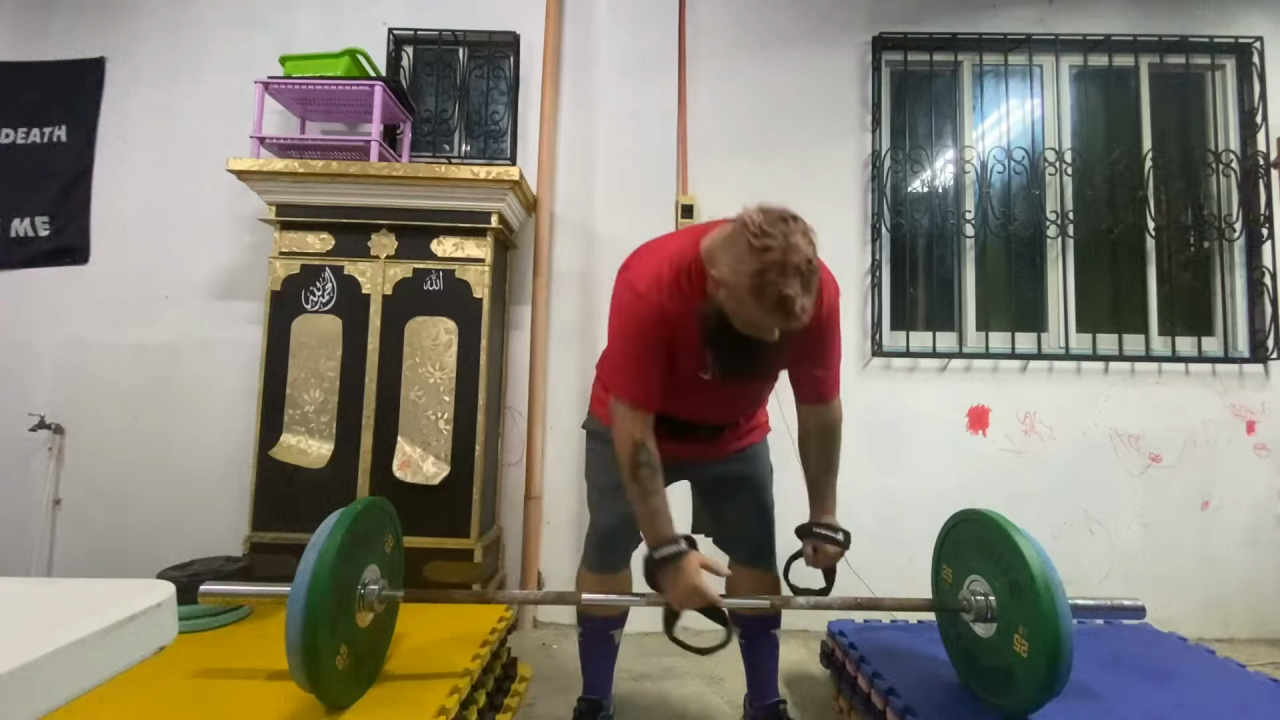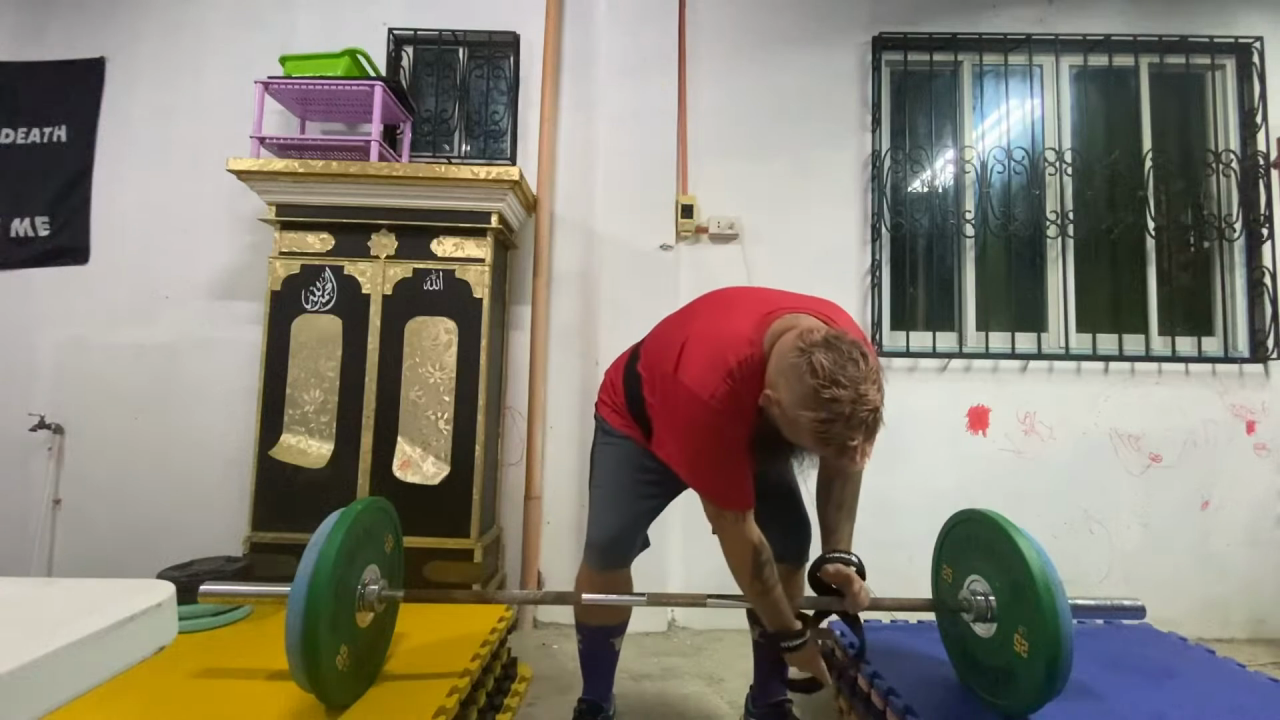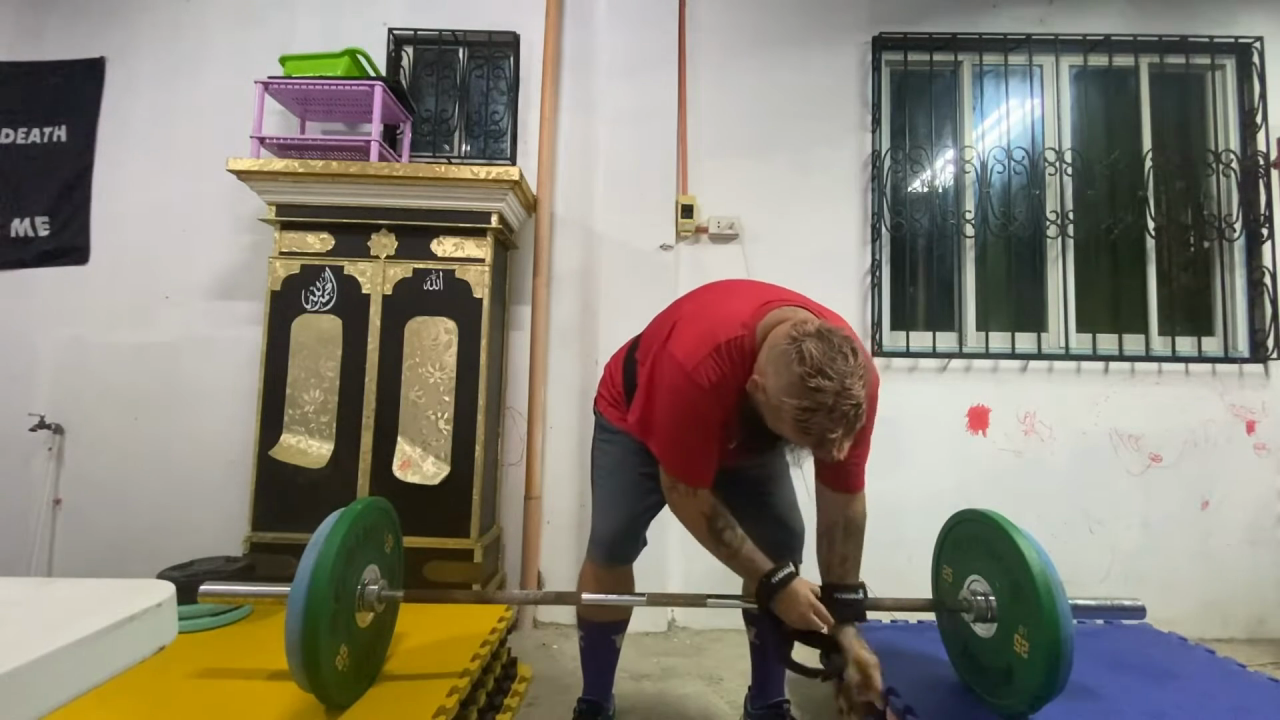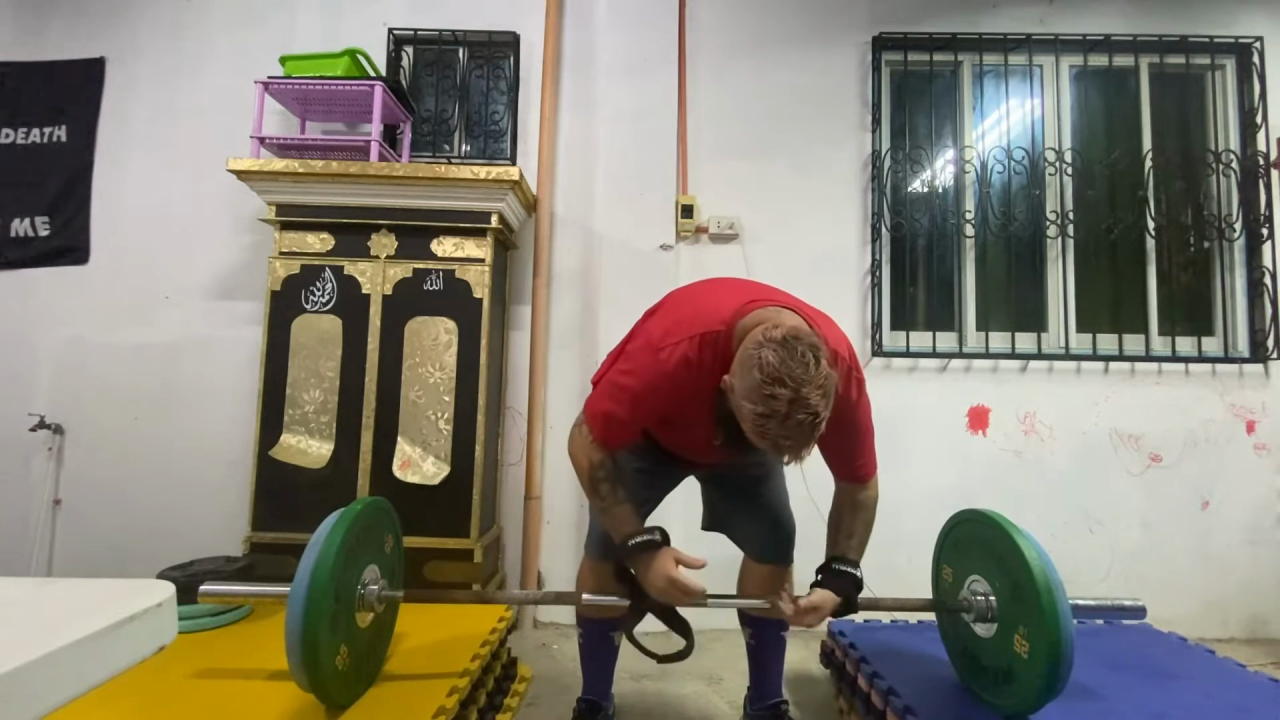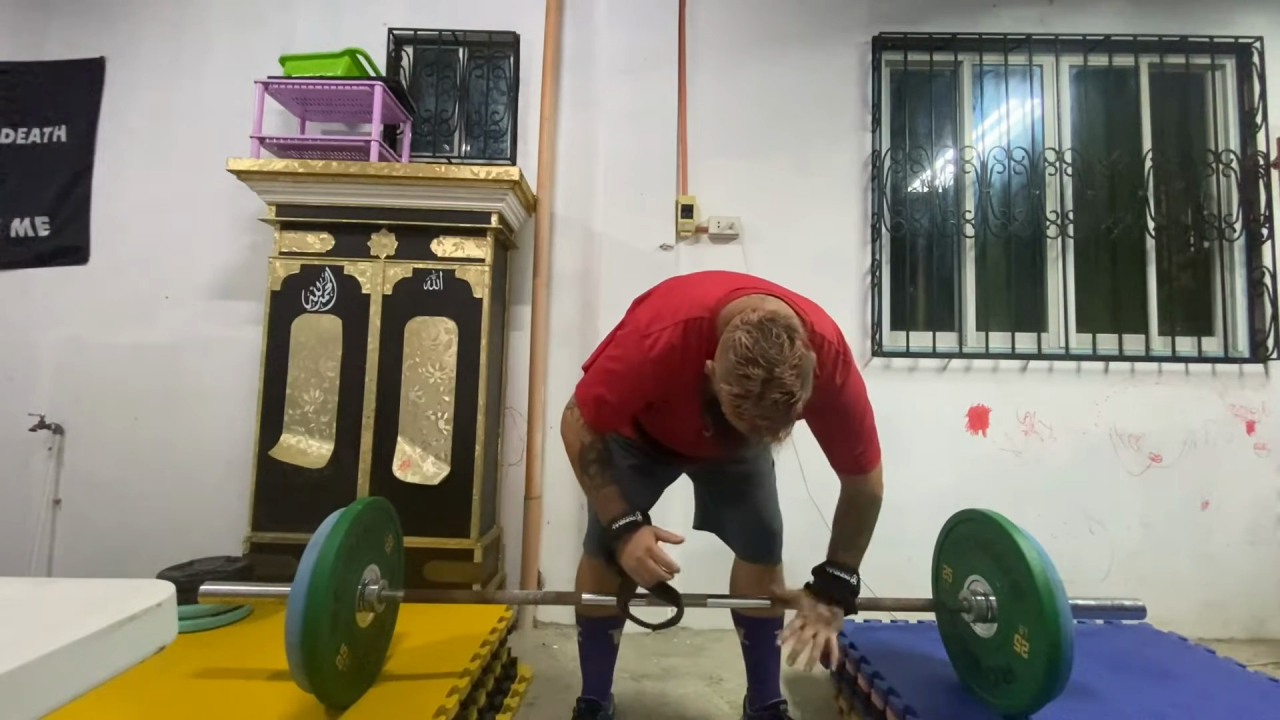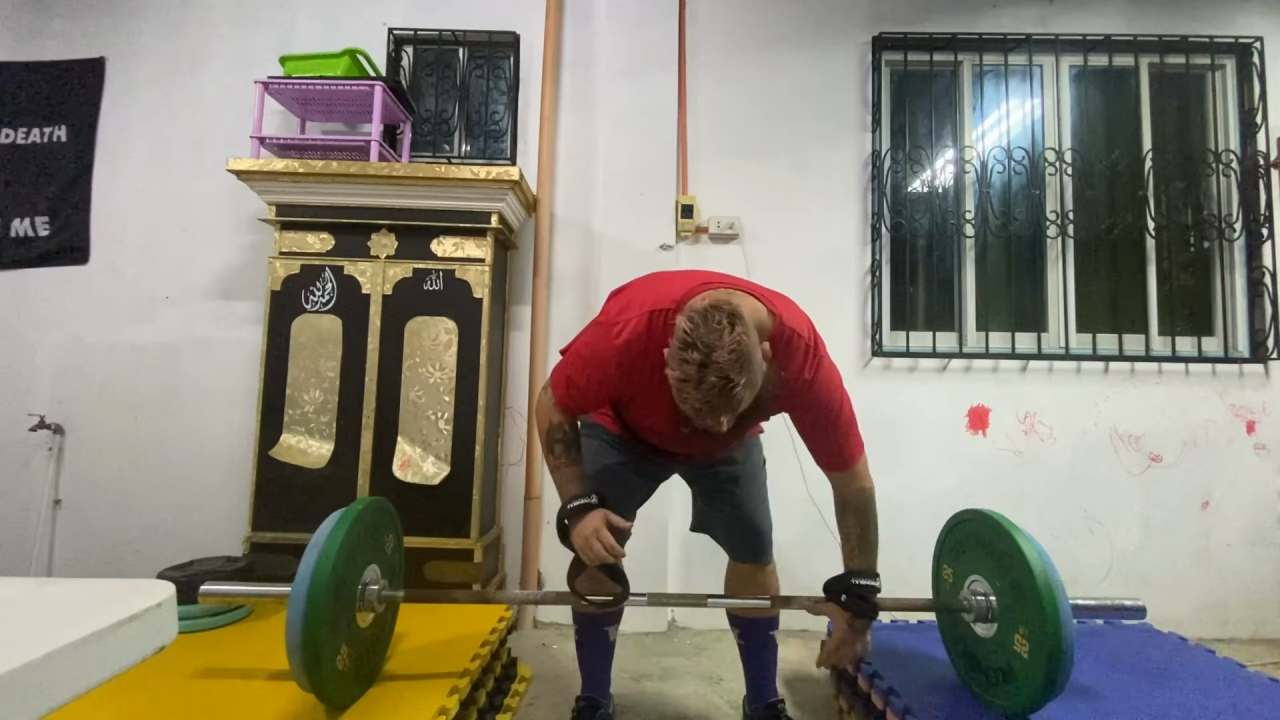
dt=0.7s
person 1, frame 1
left shoulder: (816, 290)
right shoulder: (651, 285)
left elbow: (820, 409)
right elbow: (633, 429)
left wrist: (823, 515)
right wrist: (668, 551)
left hip: (735, 433)
right hip: (638, 425)
left knee: (756, 555)
right knee: (607, 551)
person 1, frame 2
left shoulder: (851, 362)
right shoulder: (709, 386)
left elbow: (843, 456)
right elbow: (736, 529)
left wrist: (839, 553)
right wrist: (792, 636)
left hip: (749, 430)
right hip: (640, 419)
left knee: (790, 546)
right knee: (607, 549)
person 1, frame 3
left shoulder: (852, 377)
right shoulder: (696, 361)
left elbow: (843, 502)
right elbow: (685, 495)
left wrist: (844, 621)
right wrist: (773, 582)
left hip: (744, 435)
right hip: (637, 416)
left knee: (784, 544)
right knee: (610, 547)
person 1, frame 4
left shoulder: (839, 371)
right shoulder: (670, 350)
left elbow: (859, 484)
right elbow: (588, 441)
left wrist: (839, 576)
right wrist: (640, 546)
left hip: (739, 439)
right hip: (644, 430)
left knee: (775, 543)
right knee: (607, 548)
person 1, frame 5
left shoulder: (830, 360)
right shoulder: (659, 334)
left elbow: (863, 481)
right elbow: (579, 422)
left wrist: (833, 586)
right wrist: (622, 525)
left hip: (733, 444)
right hip: (637, 430)
left knee: (763, 546)
right knee: (605, 549)
person 1, frame 6
left shoulder: (802, 357)
right shoulder: (630, 327)
left elbow: (852, 480)
right elbow: (553, 405)
left wrist: (857, 591)
right wrist: (576, 505)
right hip: (624, 430)
left knee: (754, 550)
right knee: (596, 546)
